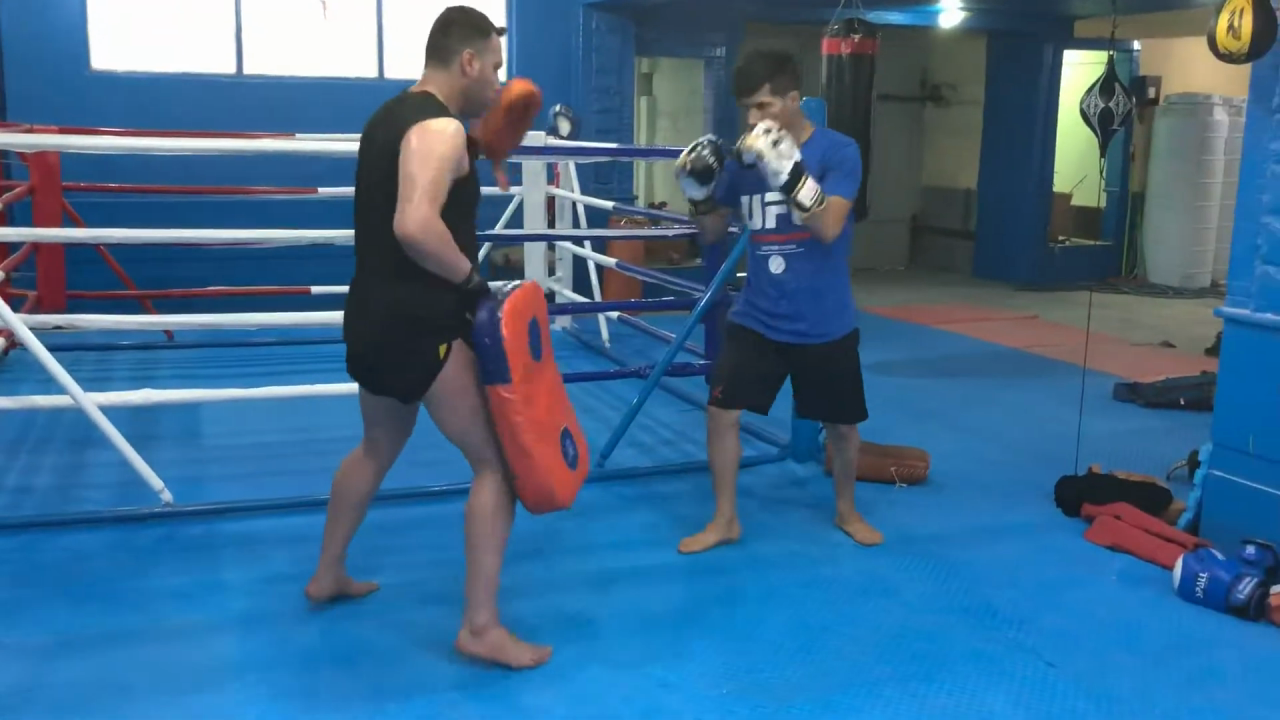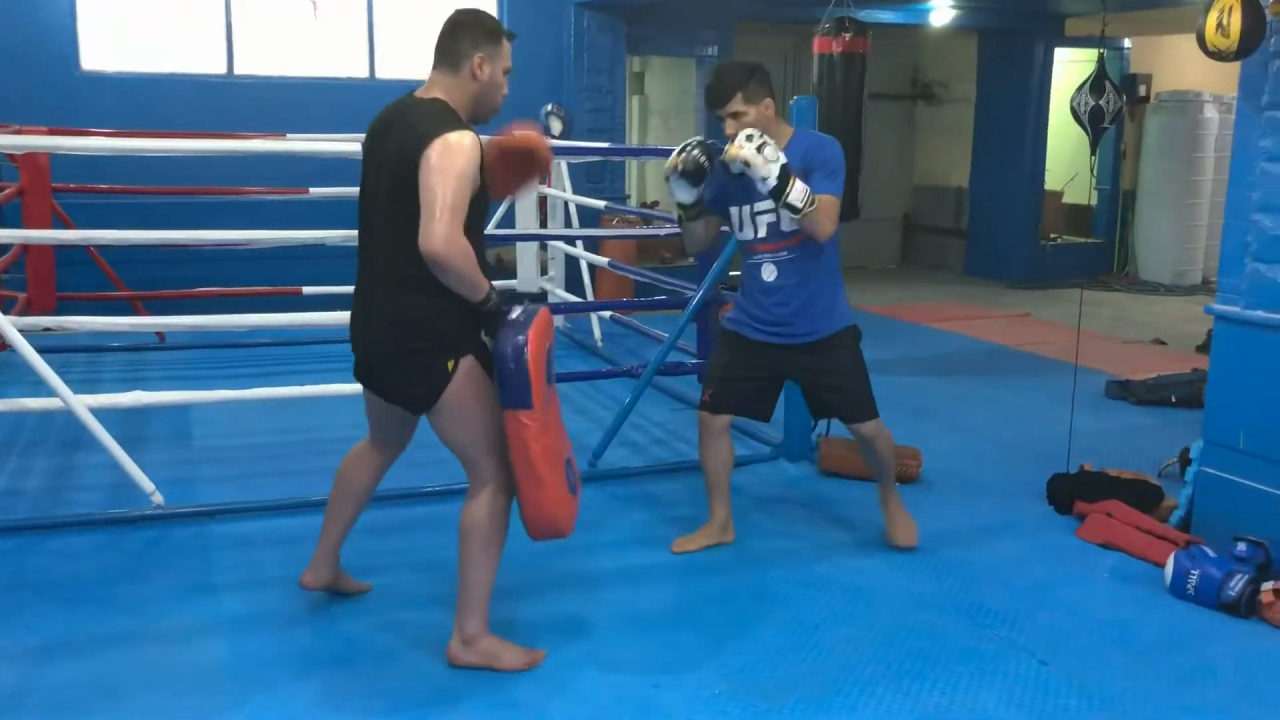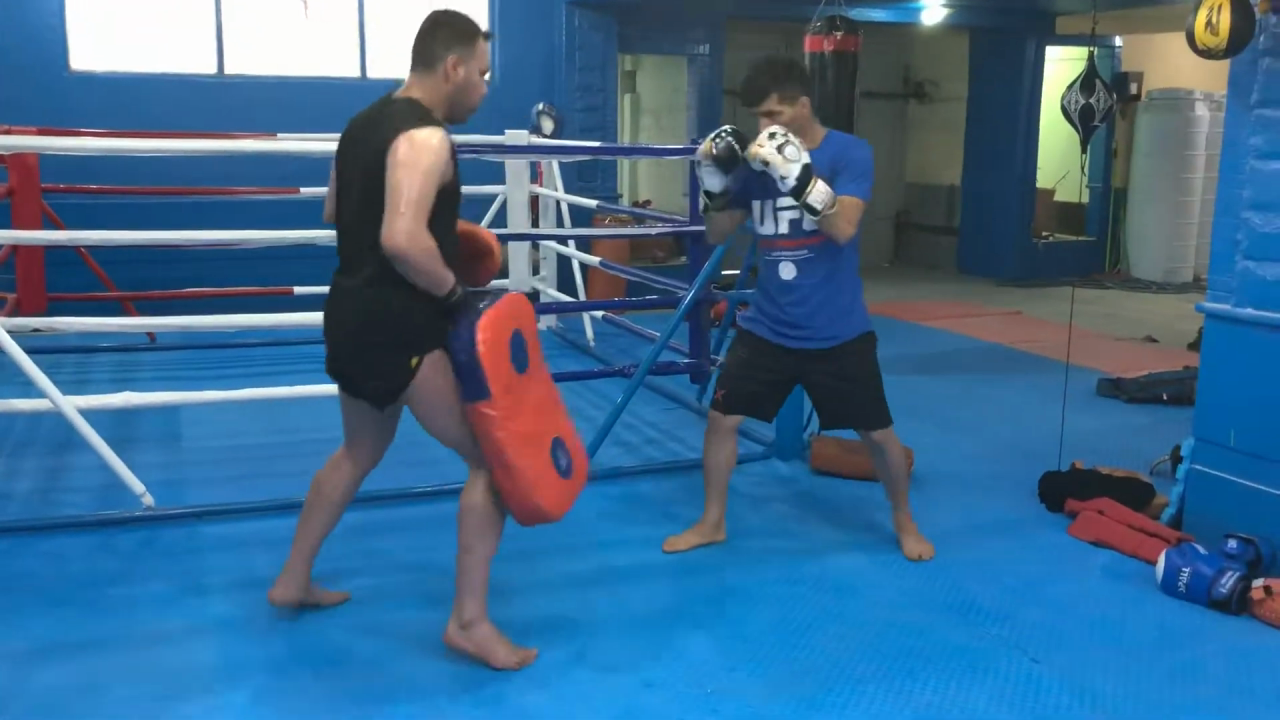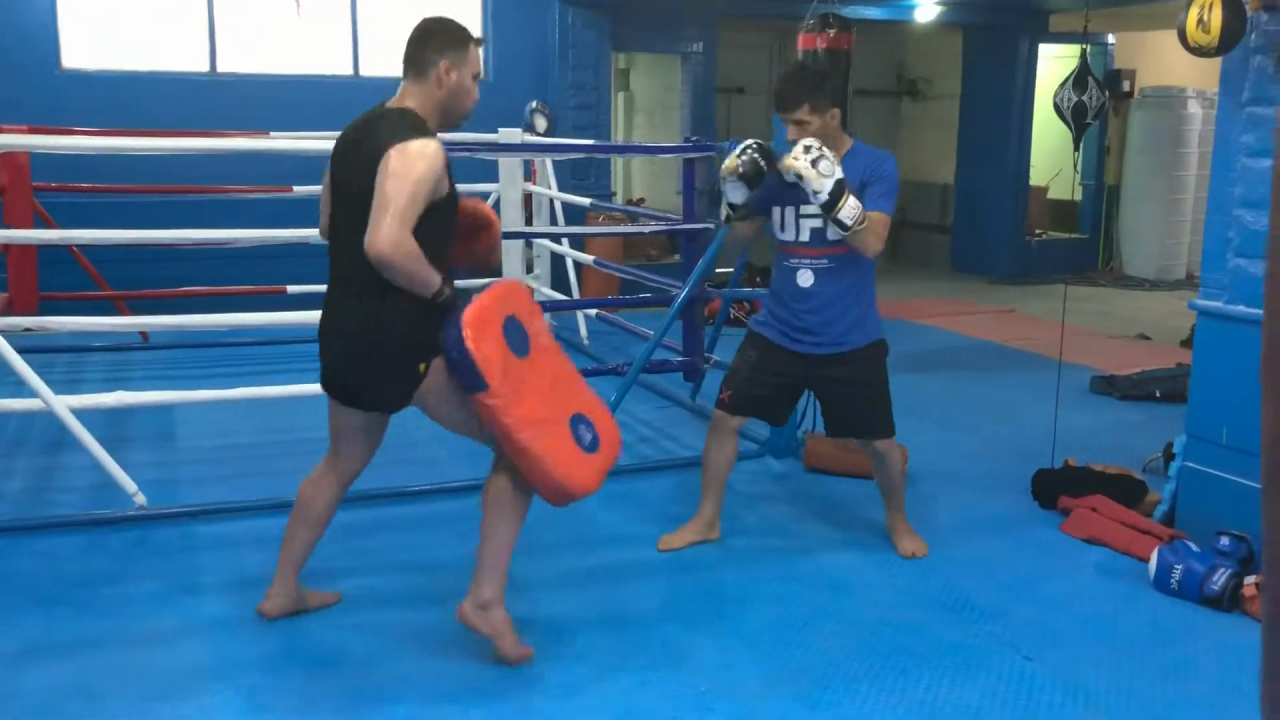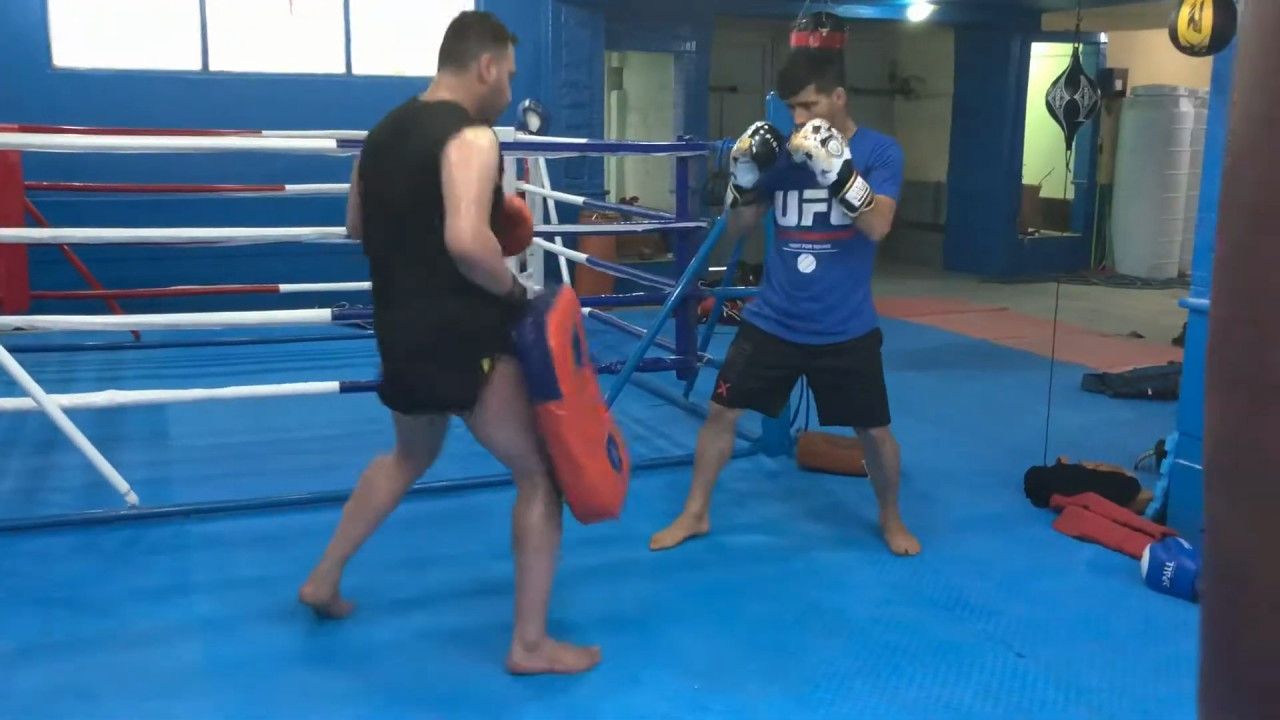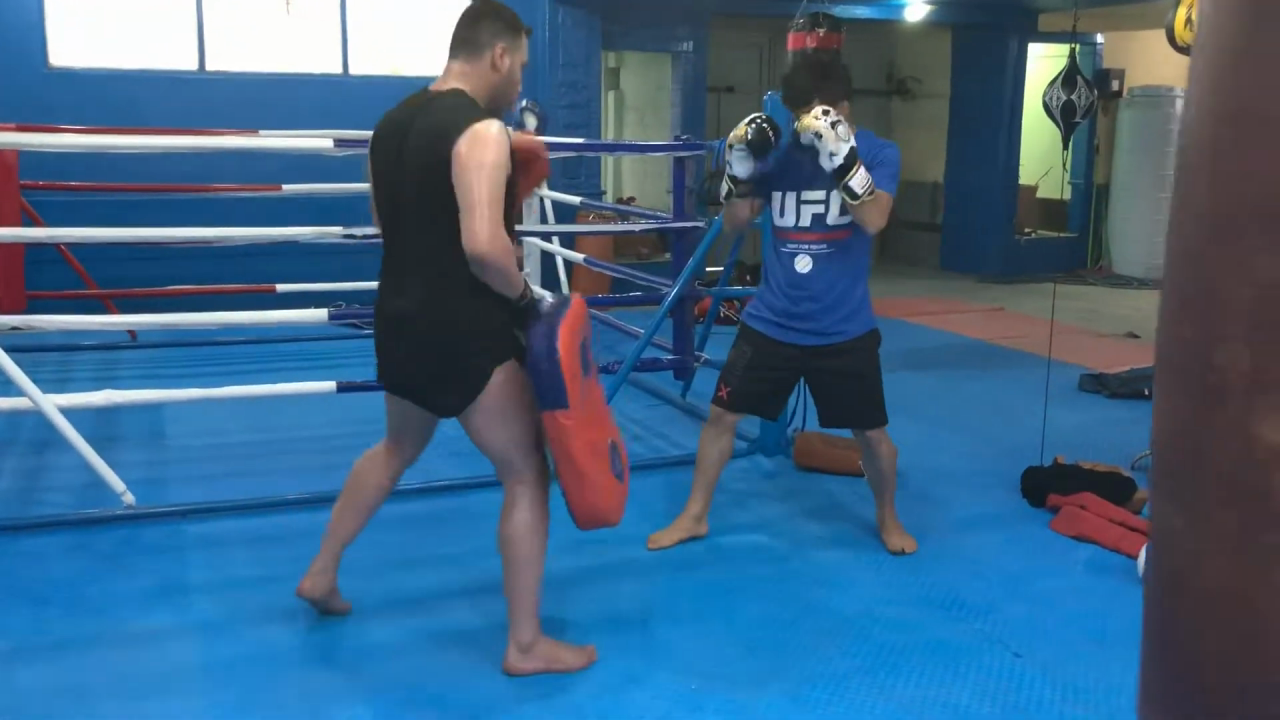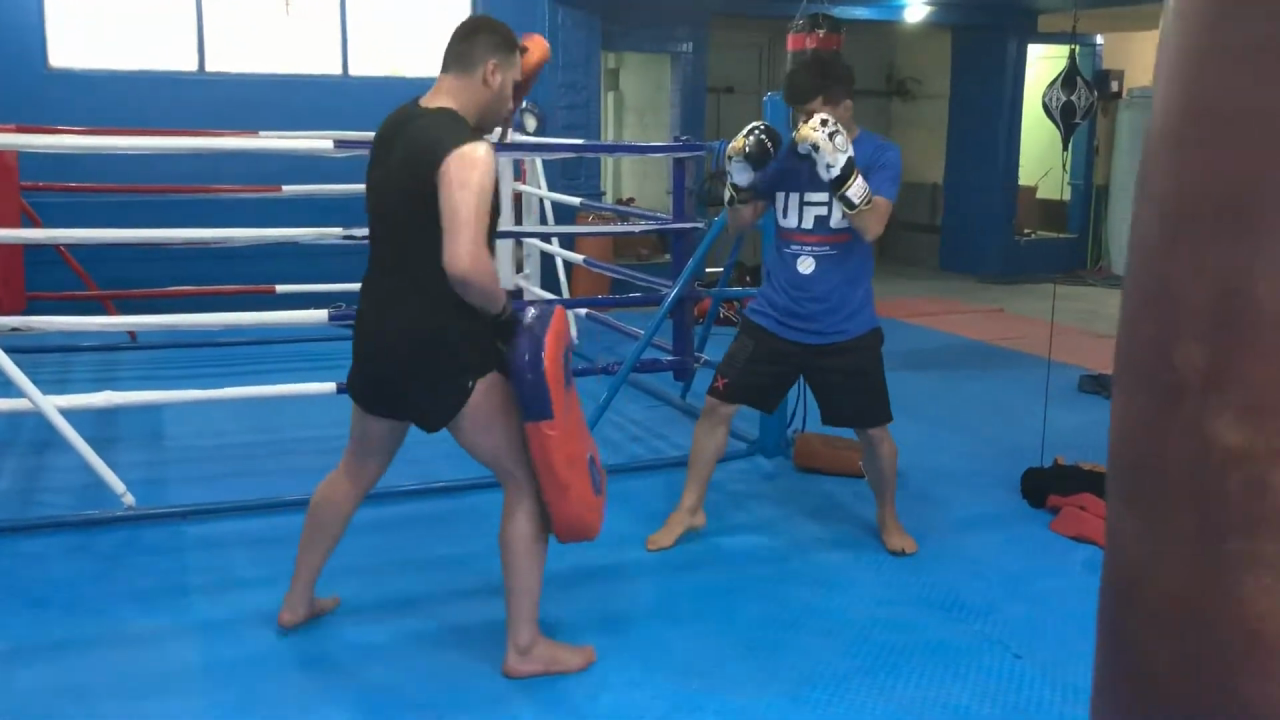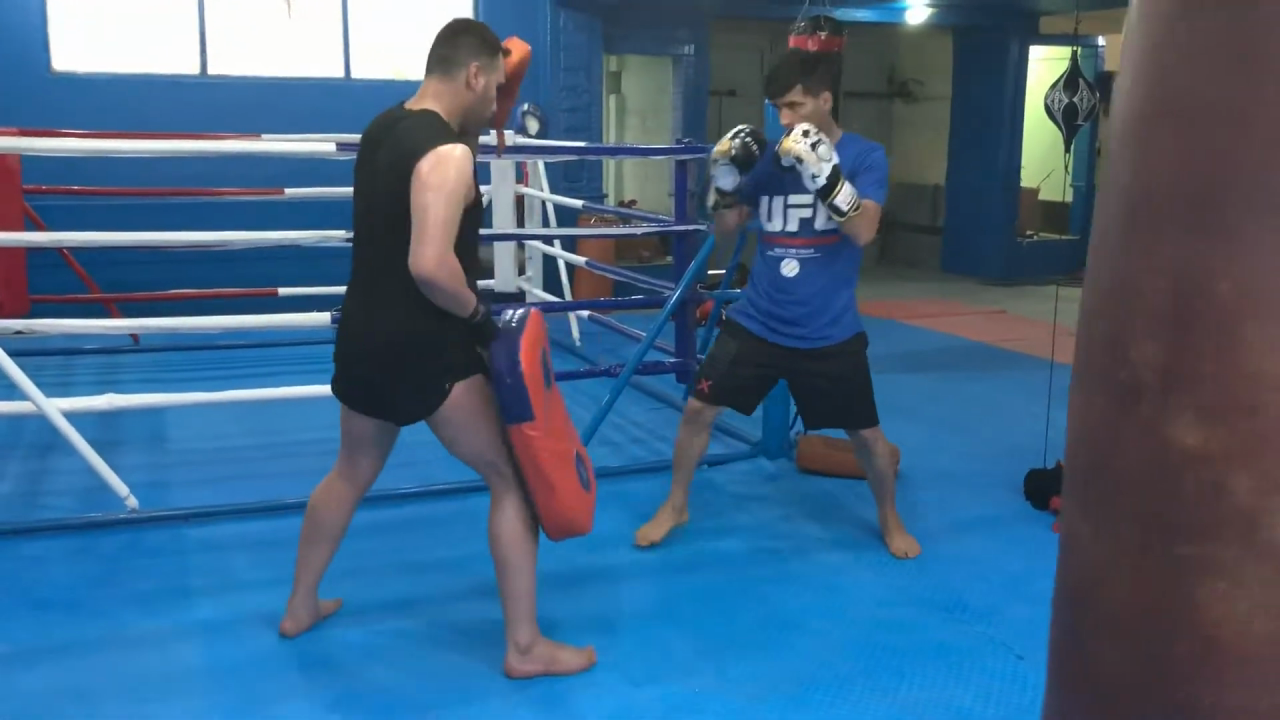
dt=0.2s
person 1, frame 1
left shoulder: (389, 116)
right shoulder: (438, 127)
right elbow: (415, 227)
left wrist: (477, 146)
right wrist: (471, 278)
left hip: (372, 316)
right hip: (422, 322)
left knee: (376, 447)
right knee: (496, 459)
left ankle: (328, 575)
right ankle: (481, 628)
person 1, frame 2
left shoulder: (391, 119)
right shoulder: (456, 139)
right elbow: (440, 245)
right wrist: (489, 297)
left hip: (377, 319)
right hip: (433, 332)
left knee: (382, 444)
right knee: (493, 473)
left ankle: (323, 565)
right ankle: (471, 637)
person 1, frame 3
left shoulder: (365, 123)
right shoulder: (425, 138)
right elbow: (401, 239)
right wrist: (454, 293)
left hip: (352, 322)
right hip: (405, 330)
left knee: (360, 451)
left ankle: (292, 583)
right ankle: (469, 620)
person 1, frame 4
left shoulder: (359, 134)
right shoulder: (421, 148)
right elbow: (385, 245)
right wrist: (443, 290)
left hip: (347, 329)
right hip: (405, 335)
left knee: (345, 460)
left ankle: (284, 591)
right ankle: (486, 602)
person 1, frame 5
left shoulder: (383, 133)
right shoulder: (471, 137)
left elbow: (358, 230)
right elbow: (467, 242)
right wrist: (515, 291)
left hip: (399, 334)
right hip: (463, 337)
left knee: (408, 459)
right knee: (541, 475)
left ankle: (324, 581)
right ankle: (530, 643)
person 1, frame 6
left shoulder: (393, 123)
right shoulder: (482, 131)
right elbow: (483, 243)
right wrist: (523, 297)
left hip: (400, 322)
right hip: (467, 334)
left knee: (396, 450)
right knee: (528, 475)
left ankle: (320, 578)
right ankle: (526, 644)
person 1, frame 7
left shoulder: (397, 127)
right shoulder: (468, 152)
right elbow: (463, 265)
right wrist: (503, 310)
left hip: (380, 336)
right hip: (447, 345)
left knee: (358, 470)
right knee: (526, 480)
left ankle: (297, 600)
right ankle: (526, 646)
person 1, frame 8
left shoulder: (383, 129)
right shoulder: (446, 153)
right elbow: (431, 265)
left wrist: (481, 121)
right wrist: (479, 313)
left hip: (365, 336)
right hip: (428, 349)
left knee: (352, 471)
right knee: (511, 479)
left ankle: (300, 606)
right ankle: (525, 646)
person 2, frame 1
left shoulder: (839, 150)
right shoulder: (745, 157)
left elbow: (830, 228)
right elbow: (711, 231)
left wrist: (786, 167)
right wrist: (696, 191)
left hip: (826, 326)
right hip: (757, 321)
left knee: (845, 425)
right knee: (722, 415)
left ankle: (846, 509)
right ankle: (725, 519)
person 2, frame 2
left shoulder: (820, 150)
right shoulder: (727, 166)
left elbow: (823, 227)
right elbow: (697, 244)
left wrist: (775, 173)
right wrist: (686, 196)
left hip: (822, 327)
right hip: (751, 327)
left knee: (865, 425)
right knee: (712, 419)
left ankle: (893, 506)
right ankle: (718, 522)
person 2, frame 3
left shoulder: (850, 153)
right shoulder: (758, 160)
left elbow: (845, 230)
right elbow: (717, 235)
left wrist: (798, 173)
right wrist: (713, 183)
left hip: (837, 332)
right hip: (767, 327)
left knee: (878, 434)
right knee: (721, 419)
left ankle: (904, 521)
right ankle: (712, 522)
person 2, frame 4
left shoulder: (876, 166)
right shoulder: (780, 166)
left elbow: (871, 243)
right elbow: (737, 240)
left wrist: (829, 187)
right wrist: (737, 193)
left hip: (849, 340)
right hip: (778, 332)
left knee: (879, 442)
right knee: (725, 419)
left ankle: (898, 521)
right ankle: (706, 519)
person 2, frame 5
left shoulder: (880, 151)
right shoulder: (782, 152)
left elbow: (877, 226)
right elbow: (737, 228)
left wrist: (837, 166)
right wrist: (744, 175)
left hip: (846, 329)
right hip: (772, 322)
left knee: (875, 431)
right knee: (722, 412)
left ankle: (891, 518)
right ankle: (695, 514)
person 2, frame 6
left shoulder: (879, 153)
right shoulder: (782, 150)
left elbow: (873, 220)
right elbow: (734, 223)
left wrist: (841, 153)
right wrist: (740, 165)
left hip: (843, 330)
right hip: (770, 323)
left knee: (872, 430)
right knee: (723, 414)
left ankle: (888, 517)
right ankle: (694, 516)
person 2, frame 7
left shoulder: (880, 154)
right shoulder: (784, 151)
left elbow: (871, 227)
right elbow: (739, 225)
left wrist: (837, 164)
right wrist: (740, 175)
left hip: (845, 329)
right hip: (773, 320)
left knee: (873, 429)
right knee: (717, 405)
left ankle: (888, 518)
right ankle: (689, 510)
person 2, frame 8
left shoulder: (865, 156)
right shoulder: (768, 154)
left elbow: (861, 233)
right elbow: (725, 228)
left wrist: (823, 172)
right wrist: (727, 178)
left hip: (829, 333)
right hip: (757, 323)
left knee: (866, 433)
right knee: (699, 410)
left ankle: (891, 520)
right ankle: (675, 506)
